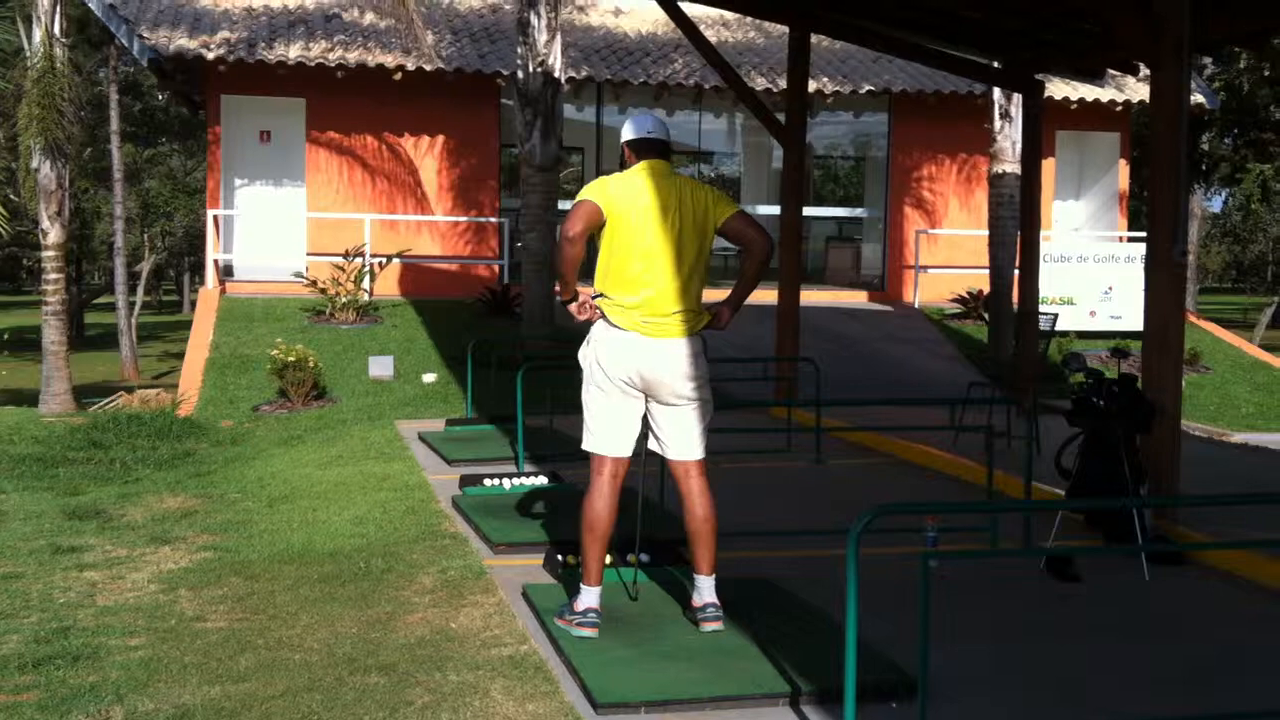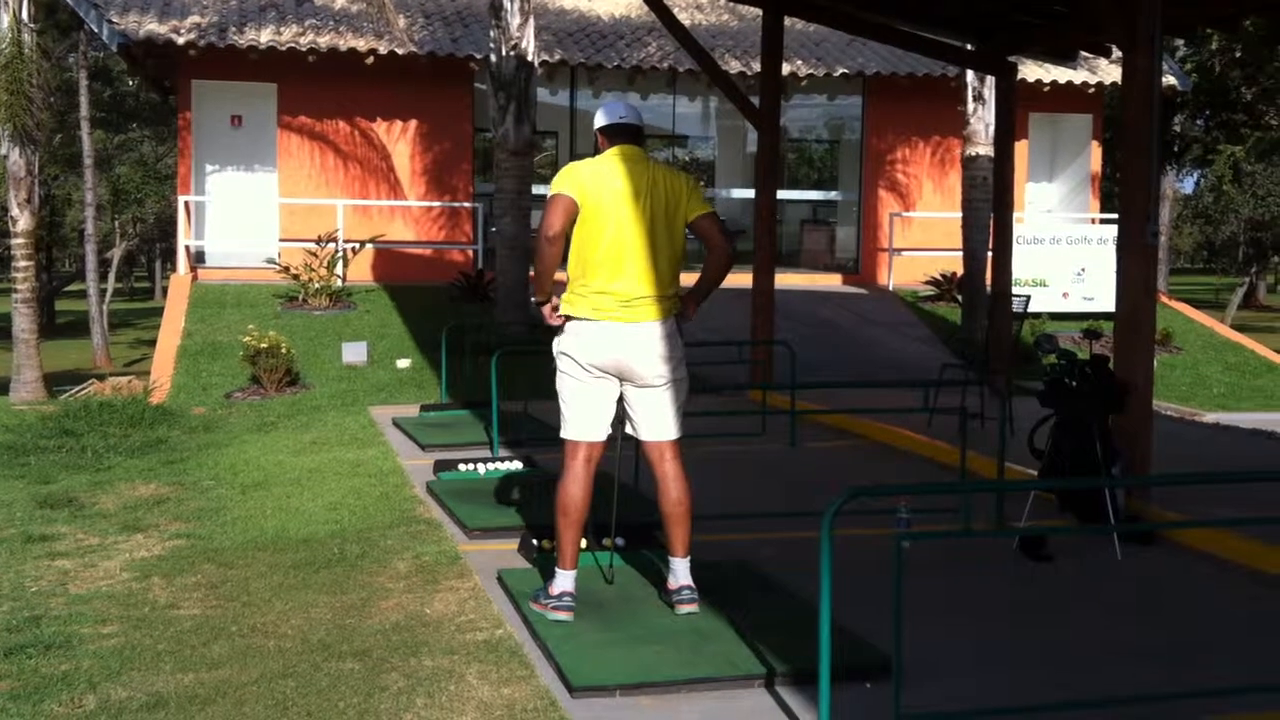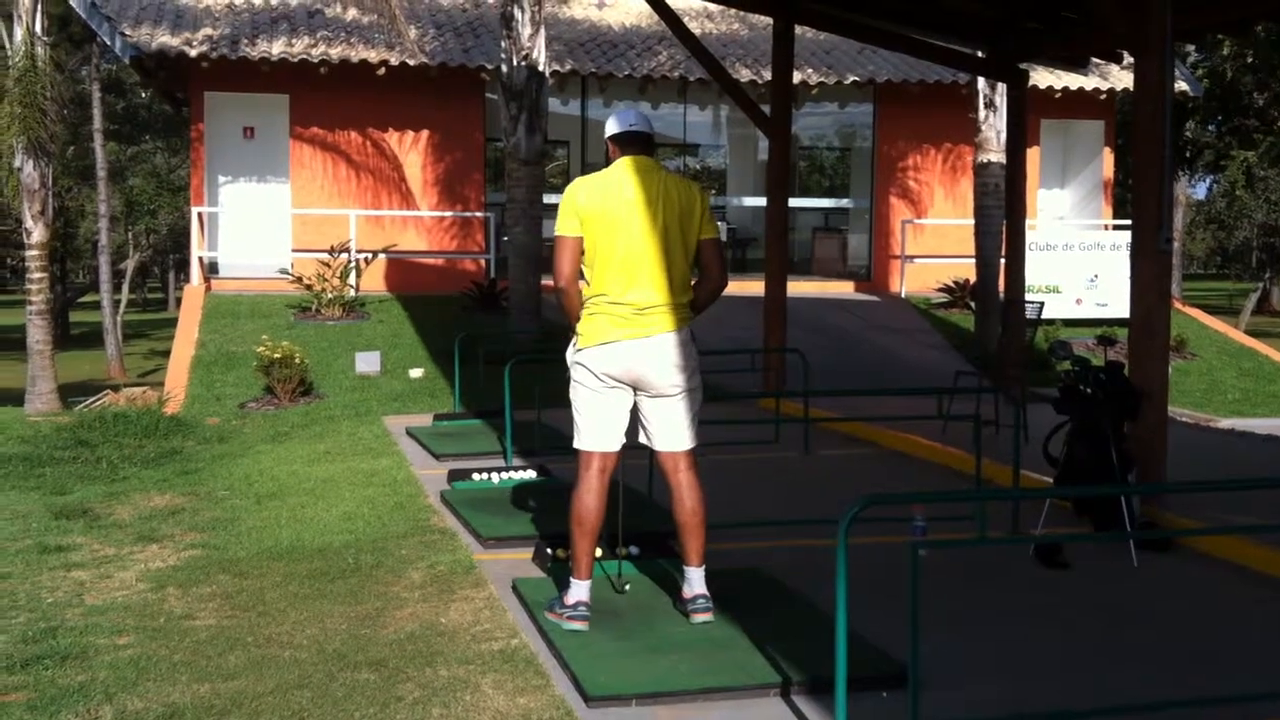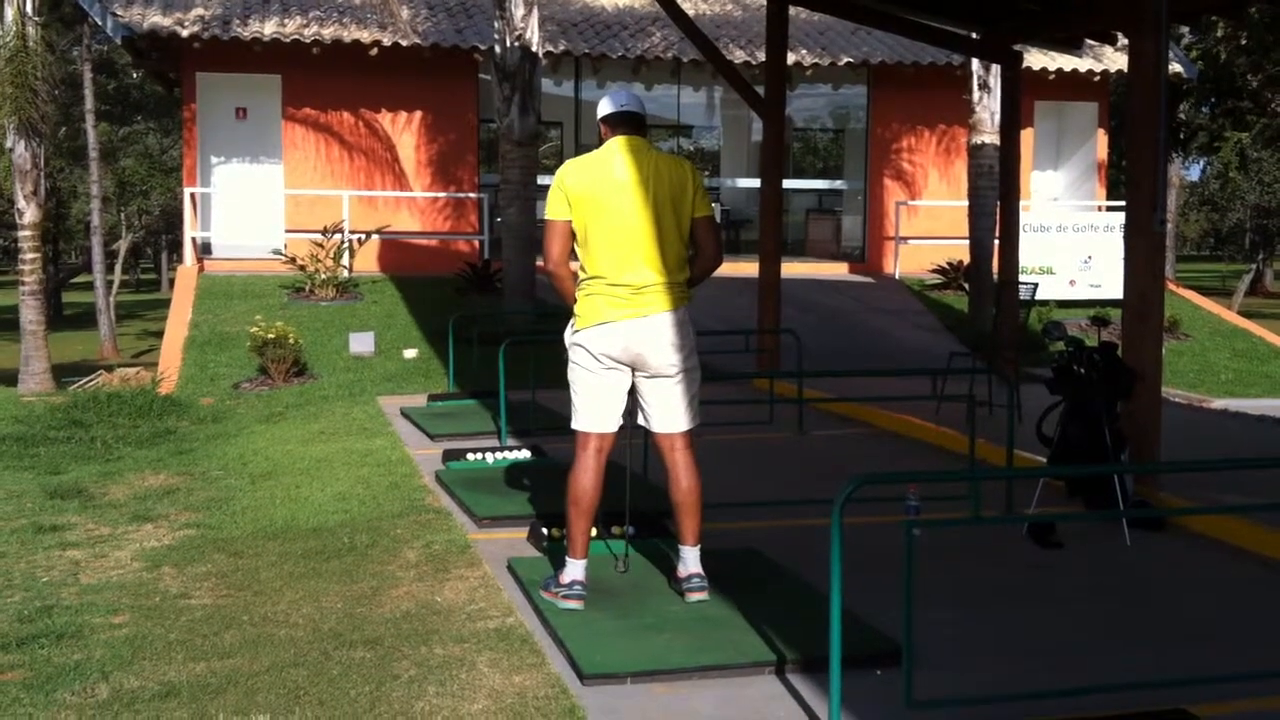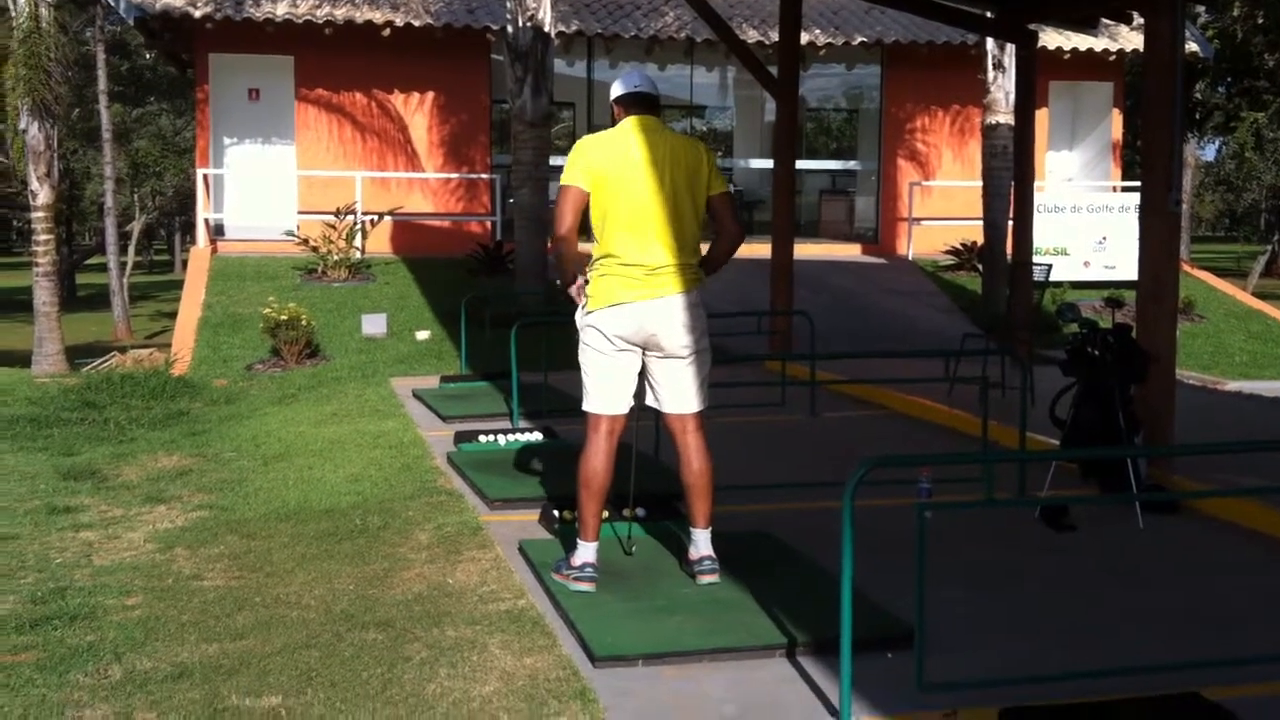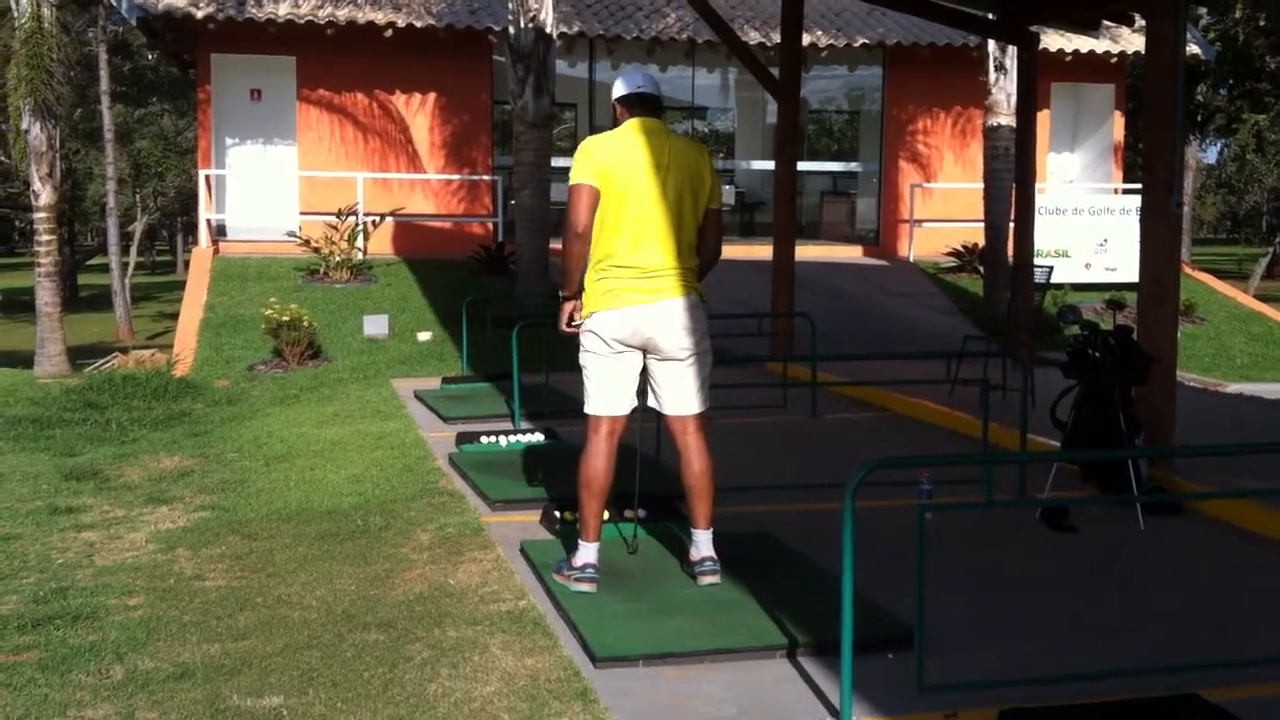
dt=0.7s
person 1, frame 1
left shoulder: (607, 187)
right shoulder: (702, 194)
left elbow: (572, 232)
right elbow: (761, 244)
left wrist: (569, 295)
right wrist: (730, 306)
left hip: (616, 345)
right hip: (680, 349)
left knee: (606, 473)
right knee: (691, 473)
left ankle: (588, 602)
right ankle: (706, 598)
person 1, frame 2
left shoulder: (577, 173)
right shoulder: (677, 182)
left elbow: (550, 235)
right elbow: (722, 250)
left wrist: (544, 298)
right wrist: (690, 303)
left hip: (588, 332)
right hip: (654, 334)
left knee: (580, 458)
right knee: (666, 456)
left ankle: (563, 586)
right ankle: (682, 580)
person 1, frame 3
left shoulder: (583, 190)
right shoulder: (689, 193)
left elbow: (565, 280)
right elbow: (714, 278)
left wrist: (587, 326)
left hip: (600, 345)
right hip: (668, 343)
left knee: (593, 469)
right knee: (681, 466)
left ankle: (578, 596)
right ankle: (696, 589)
person 1, frame 4
left shoulder: (573, 172)
right shoulder: (681, 171)
left elbow: (555, 262)
right elbow: (710, 253)
left hip: (598, 326)
right hip: (666, 323)
left knee: (591, 449)
right knee: (678, 446)
left ankle: (573, 574)
right ankle: (691, 569)
person 1, frame 5
left shoulder: (590, 148)
right shoulder: (695, 151)
left elbow: (563, 230)
right elbow: (731, 231)
left wrist: (573, 279)
left hip: (610, 306)
right hip: (677, 304)
left knee: (602, 430)
right knee: (688, 428)
left ankle: (584, 557)
right ankle: (702, 550)
person 1, frame 6
left shoulder: (596, 148)
right shoulder: (697, 155)
left elbow: (578, 229)
right elbow: (711, 247)
left wrist: (571, 295)
left hip: (610, 309)
right hip: (678, 306)
left knee: (602, 432)
right knee: (689, 430)
left ankle: (586, 557)
right ankle: (704, 551)
